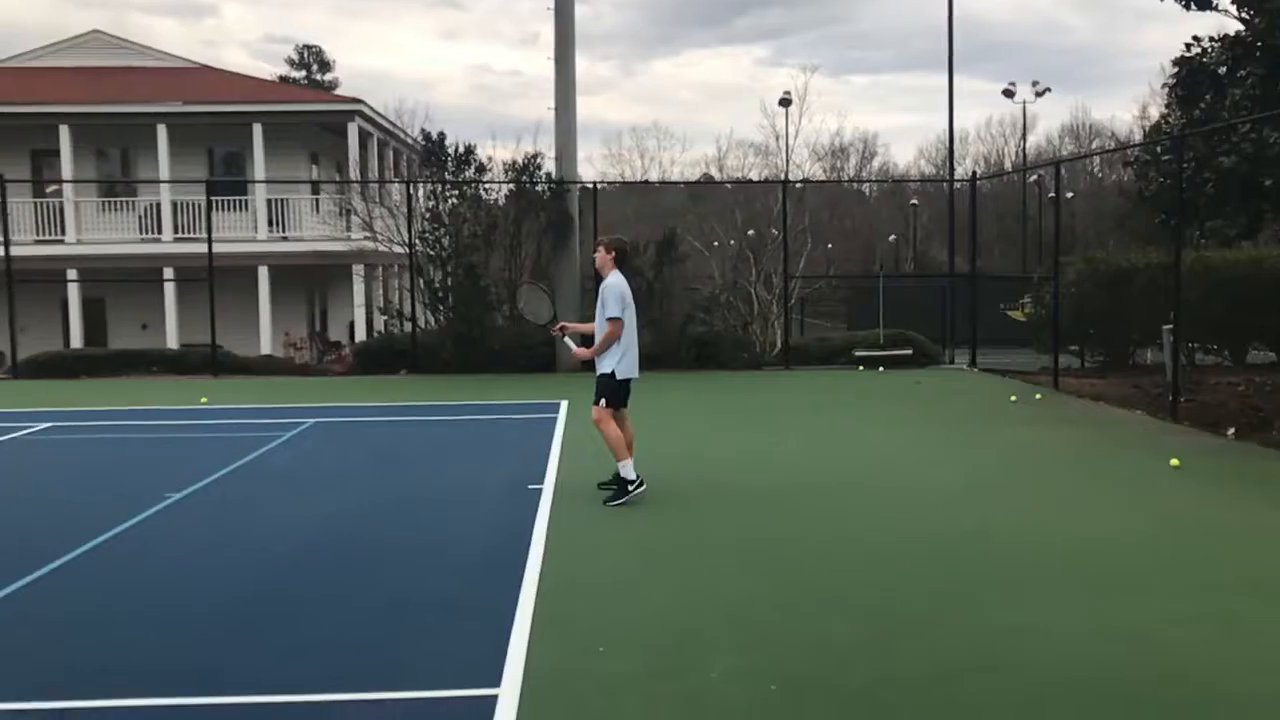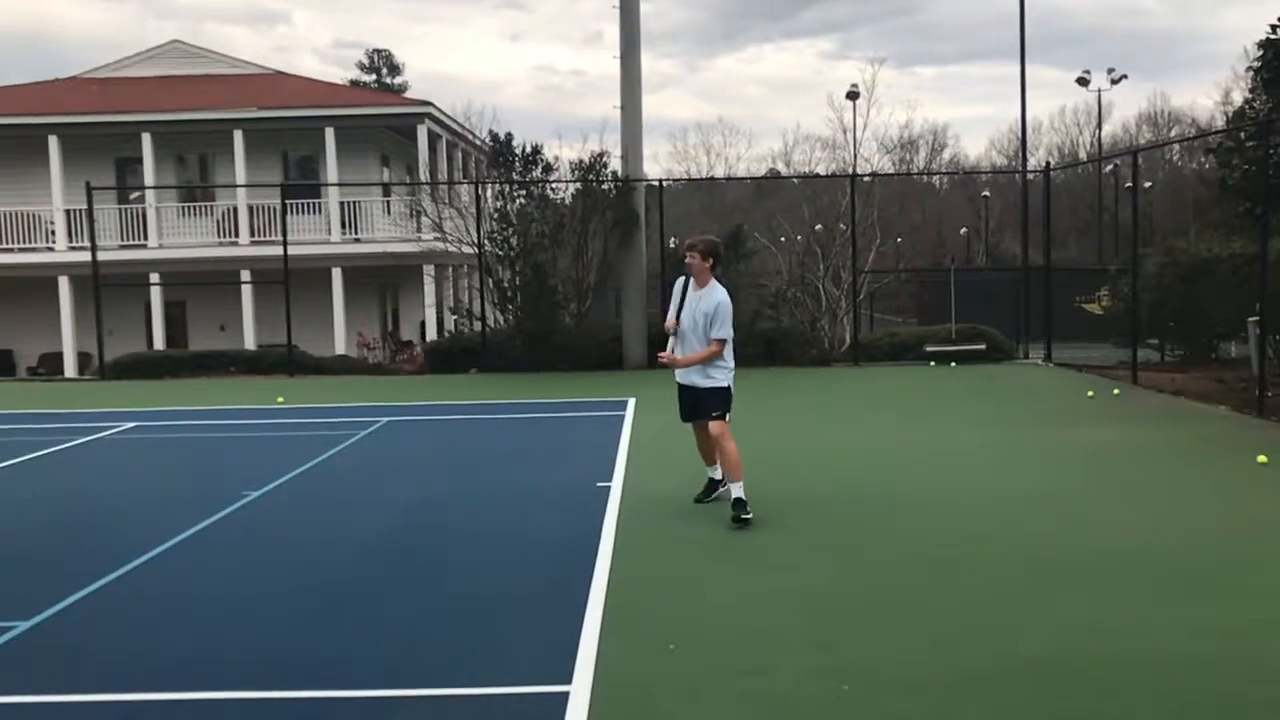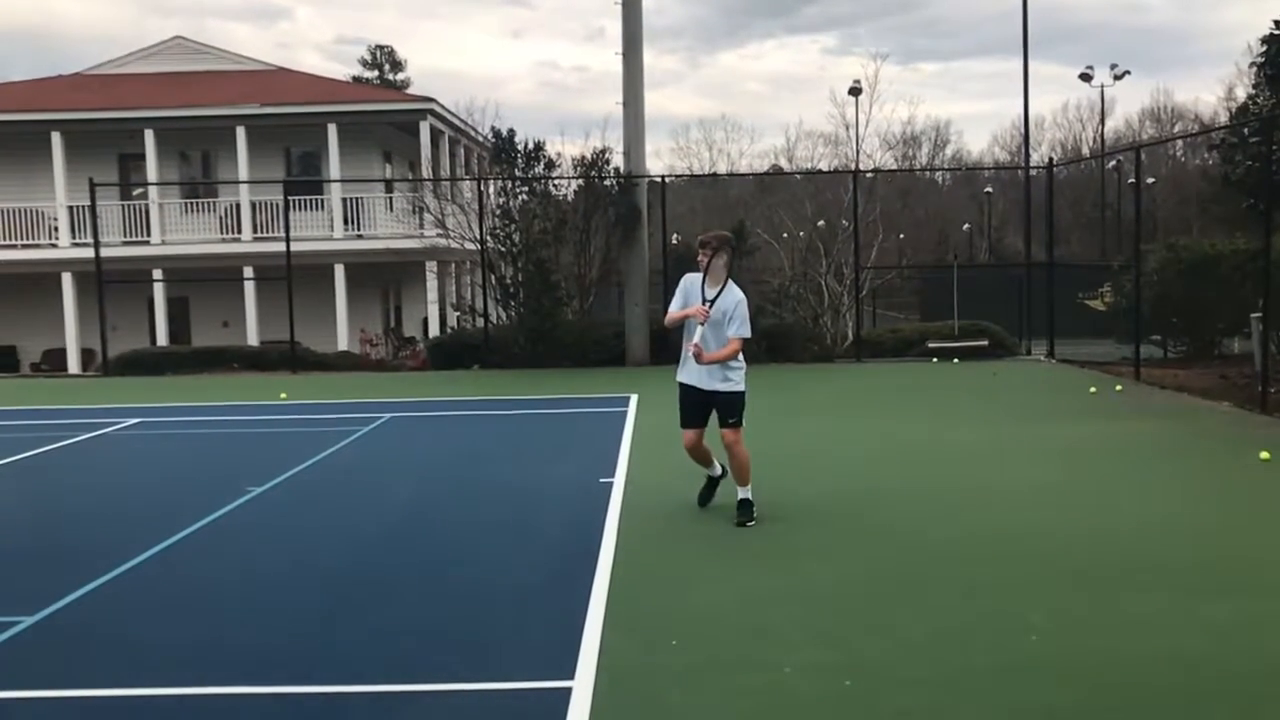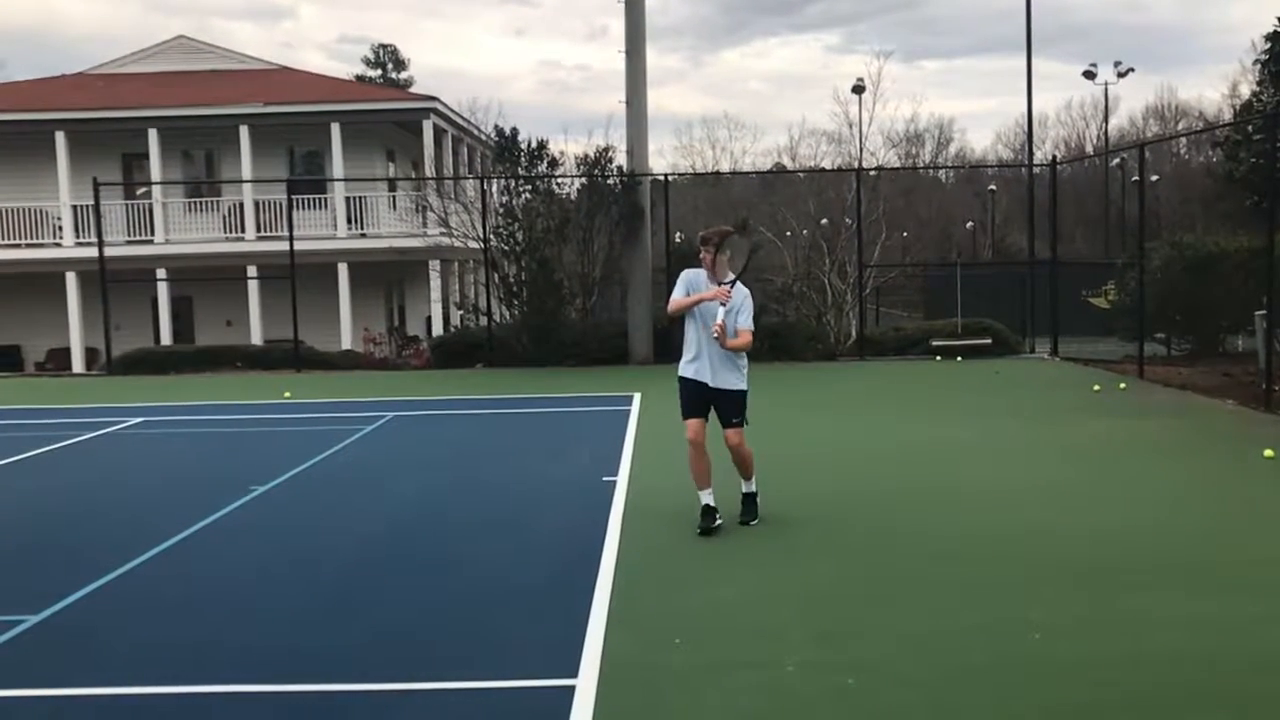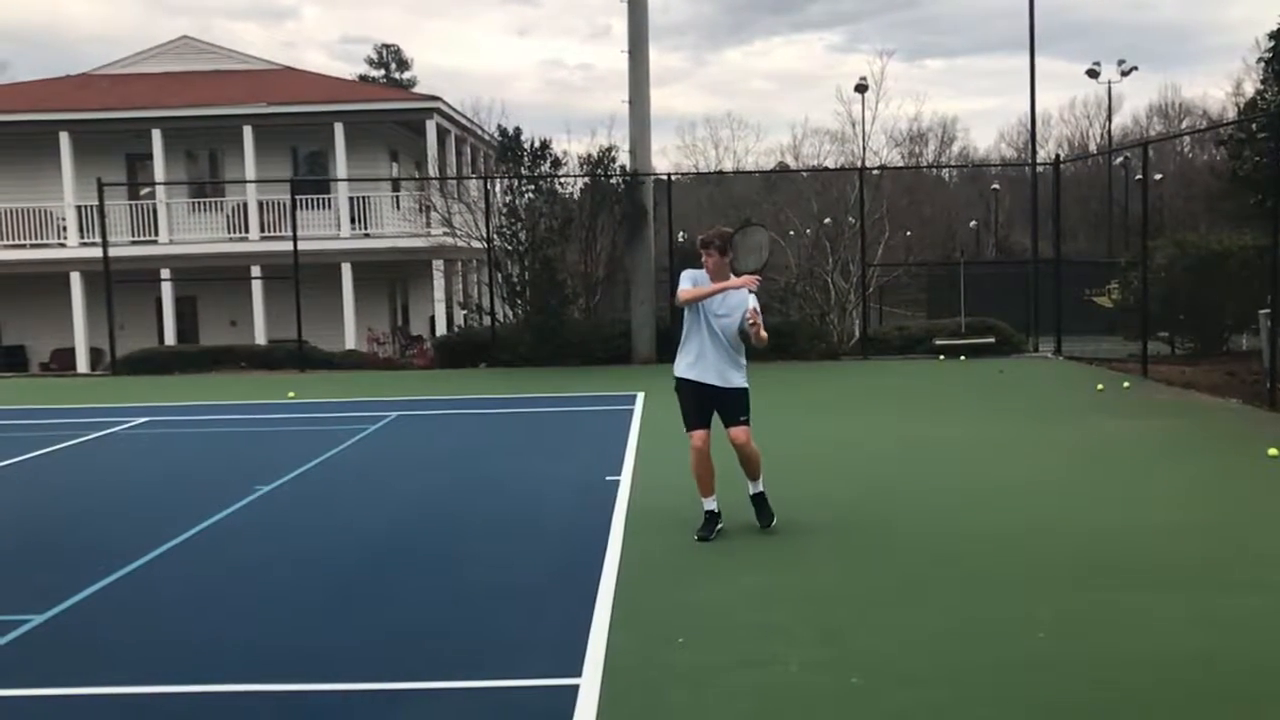
dt=1s
person 1, frame 1
left shoulder: (612, 285)
right shoulder: (612, 283)
left elbow: (615, 329)
left wrist: (591, 352)
right wrist: (572, 327)
left hip: (614, 365)
right hip: (618, 365)
left knee: (601, 417)
right knee: (618, 417)
left ankle: (630, 478)
right ankle: (626, 474)
person 1, frame 2
left shoulder: (720, 300)
right shoulder: (681, 284)
left elbow: (717, 348)
right elbow: (674, 323)
left wrist: (680, 362)
right wrist: (671, 325)
left hip: (715, 377)
right hip: (688, 378)
left knee: (718, 432)
right knee: (700, 431)
left ankle: (739, 498)
right ankle: (716, 478)
person 1, frame 3
left shoulder: (736, 298)
right shoulder: (689, 282)
left elbow: (735, 346)
right elbow: (668, 321)
left wrist: (707, 358)
right wrist: (689, 312)
left hip: (728, 381)
right hip: (691, 379)
left knee: (732, 440)
right knee: (691, 442)
left ankle: (745, 499)
right ankle: (715, 472)
person 1, frame 4
left shoulder: (741, 294)
right shoulder: (690, 277)
left elbow: (747, 340)
right elbow: (672, 309)
left wrist: (726, 343)
right wrist: (705, 295)
left hip: (729, 378)
right hip: (693, 373)
left knee: (735, 441)
right knee: (694, 437)
left ankle: (749, 494)
right ankle: (708, 508)
person 1, frame 5
left shoulder: (745, 295)
right shoulder: (691, 277)
left elbow: (760, 341)
right elbow: (682, 299)
left wrist: (757, 333)
right wrist: (728, 284)
left hip: (730, 379)
right hip: (692, 376)
left knee: (741, 440)
right knee: (699, 444)
left ankle: (757, 493)
right ankle: (711, 513)
